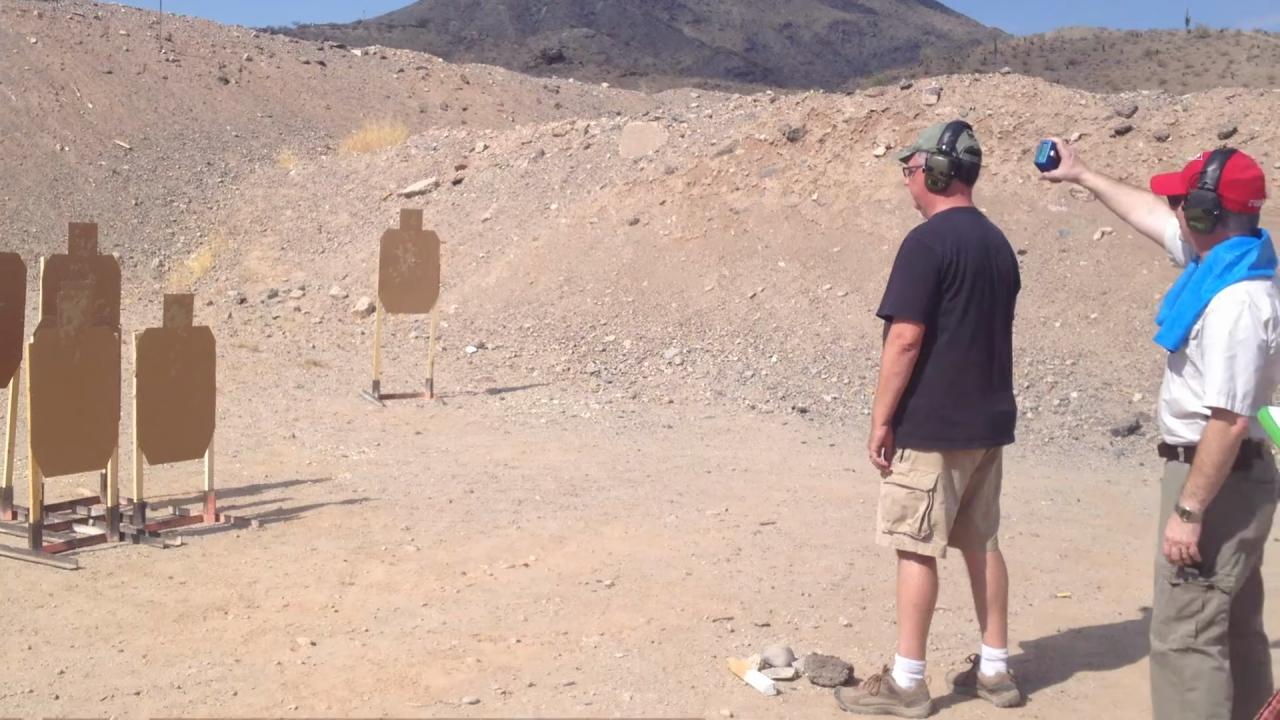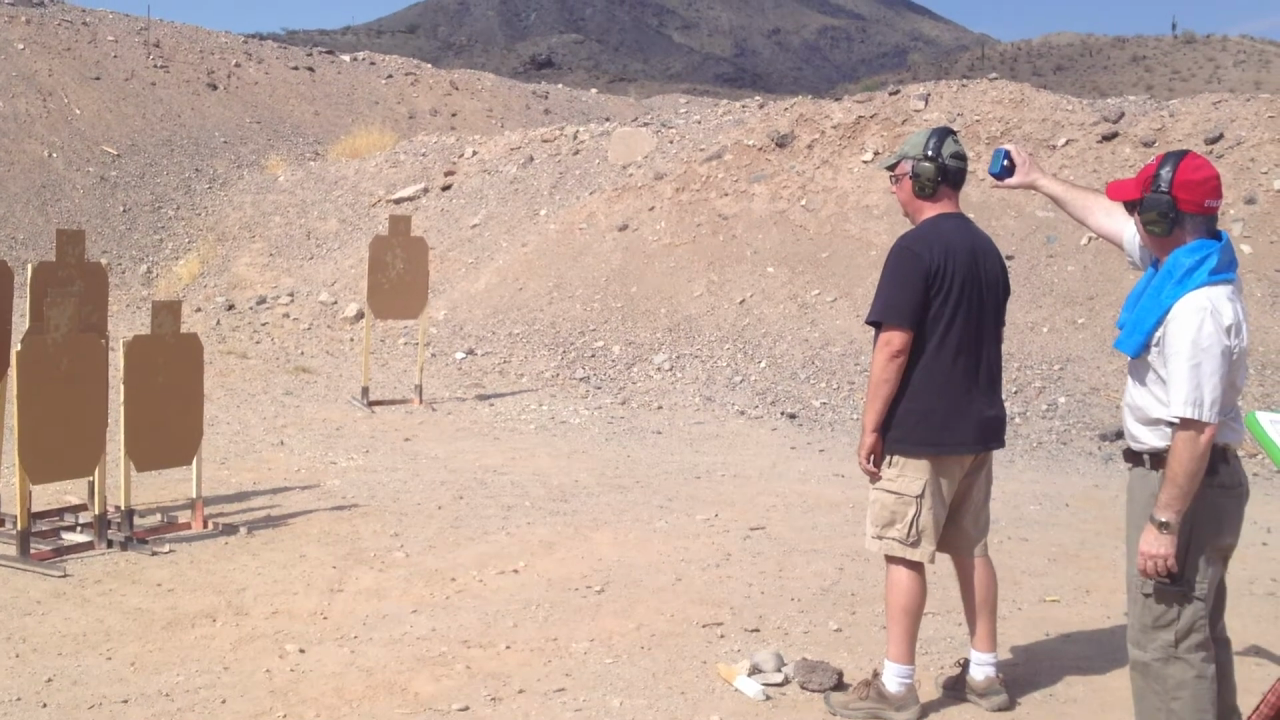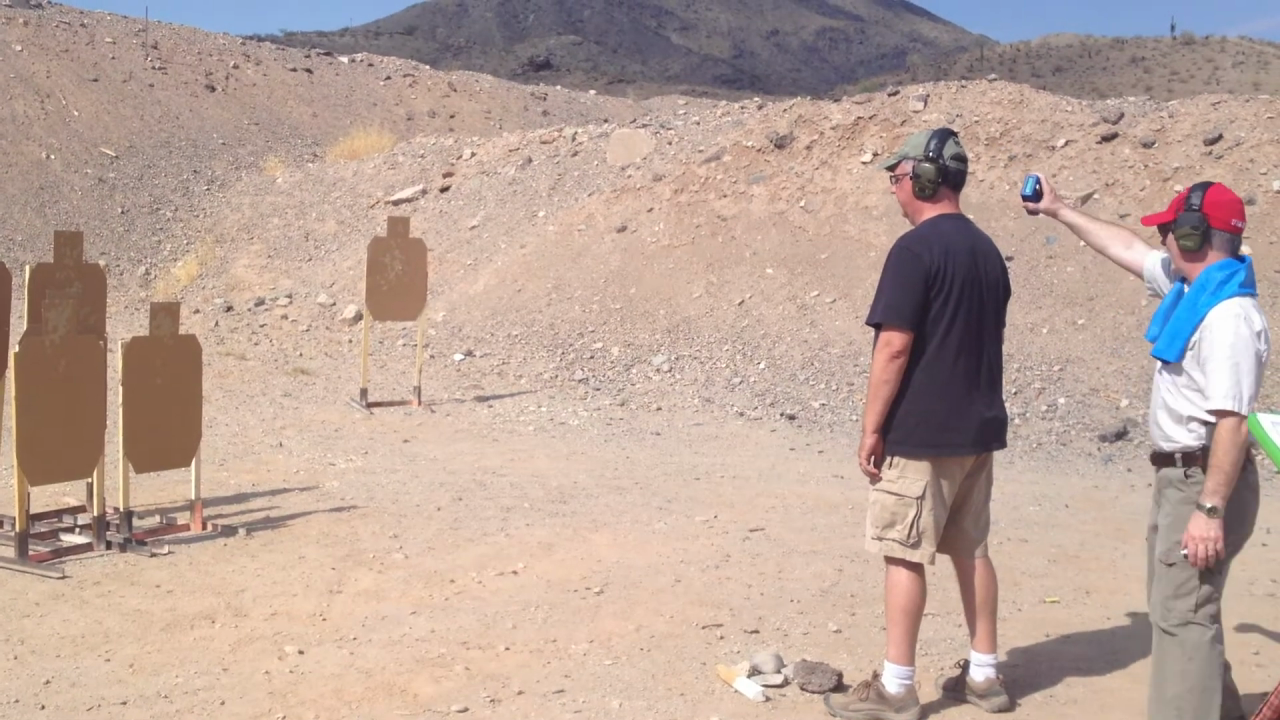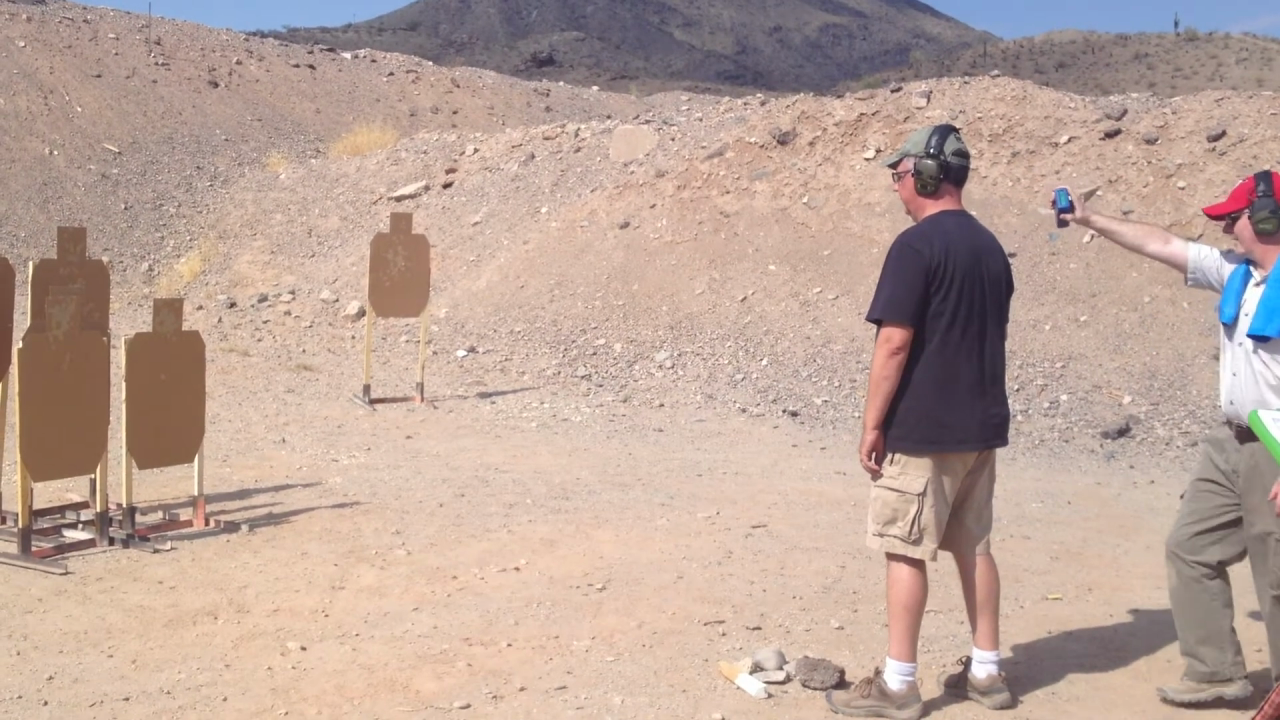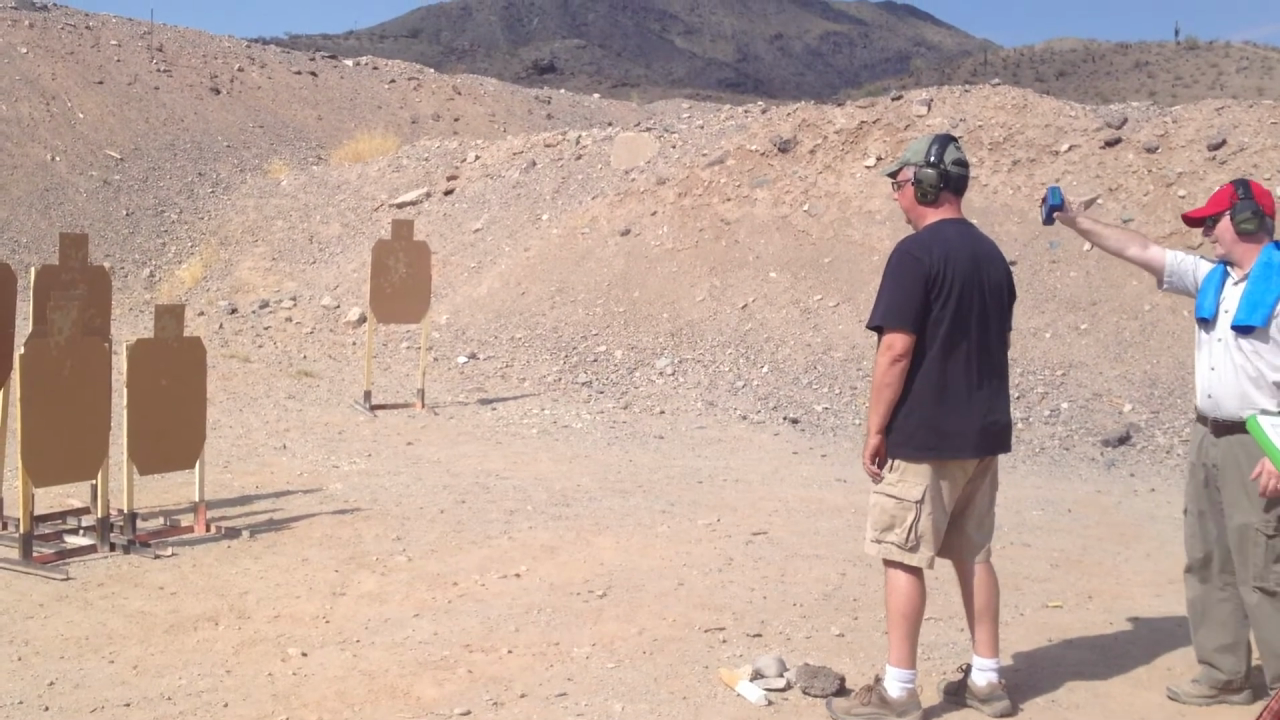
dt=0.7s
person 1, frame 1
left shoulder: (927, 241)
right shoulder: (998, 242)
left elbow: (906, 339)
left wrist: (881, 420)
left hip: (931, 426)
right hip: (987, 422)
left knee: (916, 548)
right knee: (981, 541)
right ankle: (994, 669)
person 1, frame 2
left shoulder: (916, 248)
right shoulder: (986, 248)
left elbow: (894, 345)
left wrist: (871, 427)
left hip: (919, 432)
right hip: (977, 428)
left knee: (905, 554)
right knee: (970, 547)
person 1, frame 3
left shoulder: (916, 249)
right shoulder: (987, 249)
left elbow: (894, 346)
left wrist: (872, 429)
left hip: (920, 432)
right hip: (977, 429)
left knee: (904, 555)
right knee: (971, 548)
person 1, frame 4
left shoulder: (917, 245)
right shoulder: (990, 246)
left elbow: (895, 342)
left wrist: (872, 425)
left hip: (921, 429)
right hip: (980, 425)
left knee: (906, 550)
right knee: (973, 545)
right ankle: (986, 671)
person 1, frame 5
left shoulder: (916, 252)
right shoulder: (991, 253)
left elbow: (897, 350)
right elbow: (998, 343)
left wrist: (876, 430)
left hip: (921, 436)
right hip: (982, 433)
left knee: (903, 557)
right knee: (973, 553)
person 2, frame 1
right shoulder: (1221, 263)
left elbow: (1230, 420)
right elbow: (1147, 212)
left wrist: (1188, 511)
right wrist: (1082, 174)
left hip: (1217, 481)
right hip: (1228, 478)
left knee: (1184, 636)
right knee: (1233, 627)
person 2, frame 2
left shoulder: (1198, 307)
right shoulder: (1183, 264)
left elbow: (1198, 429)
right elbow: (1105, 215)
left wrist: (1164, 524)
right wrist: (1038, 179)
left hip: (1182, 484)
right hip: (1184, 479)
left knee: (1164, 641)
right knee: (1197, 630)
person 2, frame 3
left shoulder: (1229, 315)
right shoulder: (1194, 289)
left elbow: (1233, 422)
right elbow: (1127, 249)
left wrist: (1209, 511)
right wrist: (1060, 211)
left hip: (1204, 482)
right hip: (1183, 476)
left knee: (1180, 616)
right knee: (1186, 600)
person 2, frame 4
right shoulder: (1235, 273)
right elbow: (1164, 245)
right wrist: (1091, 220)
right hip: (1231, 442)
right knee: (1188, 547)
right ankle: (1214, 669)
person 2, frame 5
right shoulder: (1209, 277)
right elbow: (1140, 250)
right wrist: (1077, 222)
right hip: (1208, 439)
right knee: (1207, 563)
right ankle: (1224, 674)
